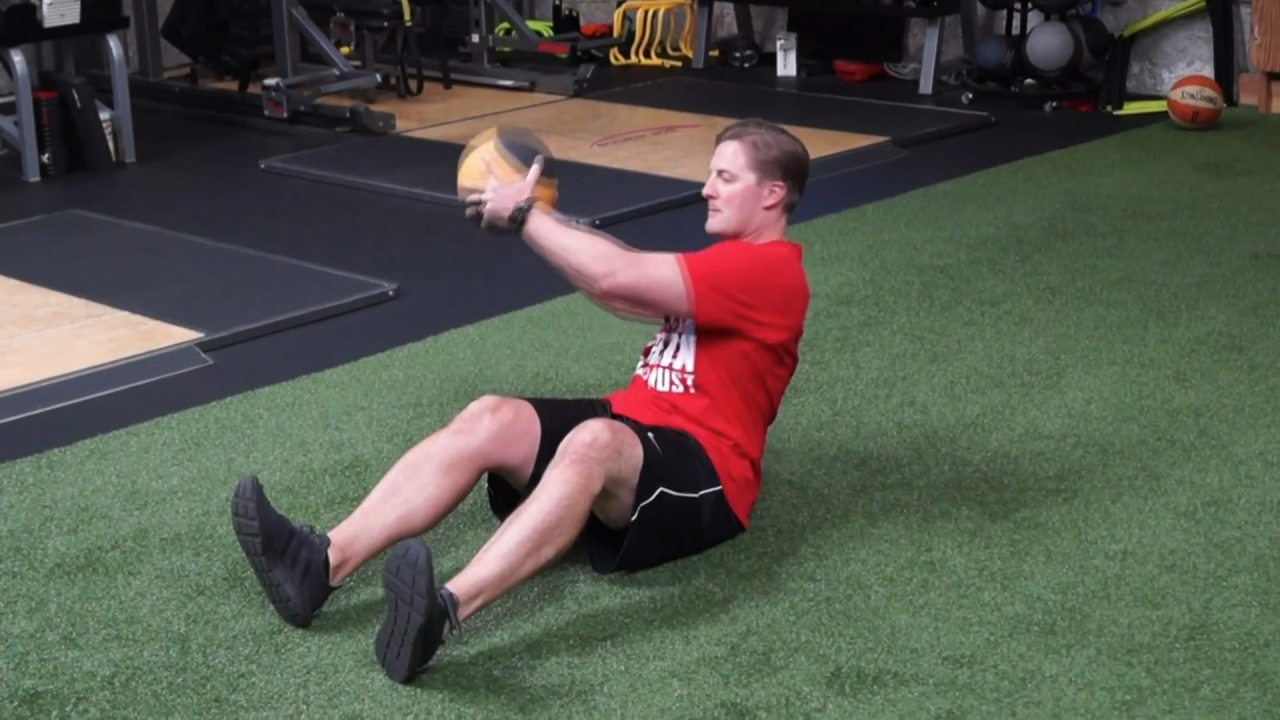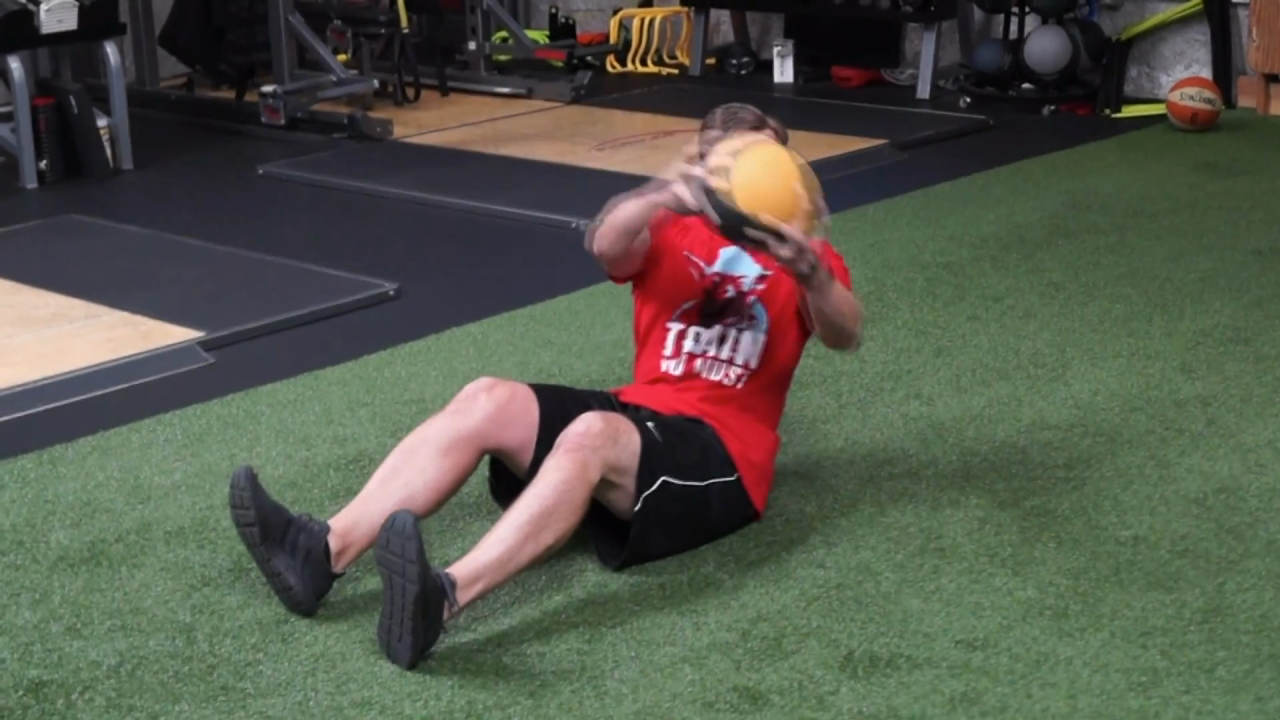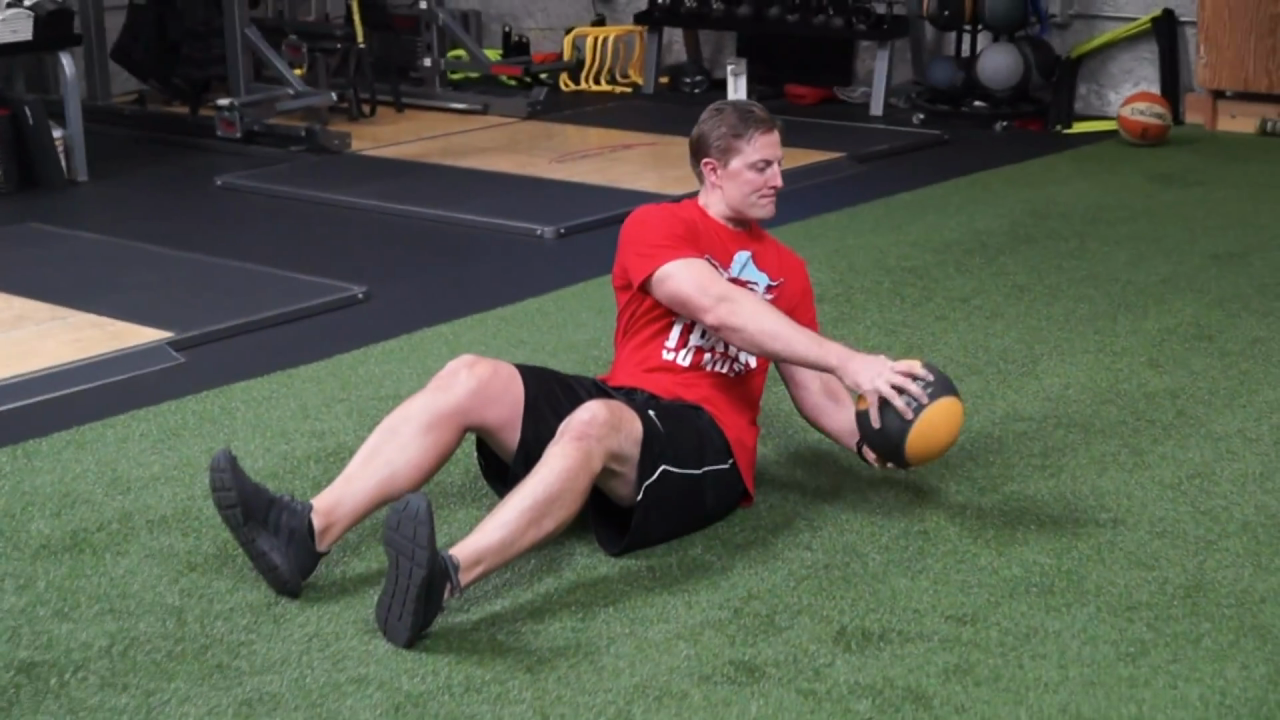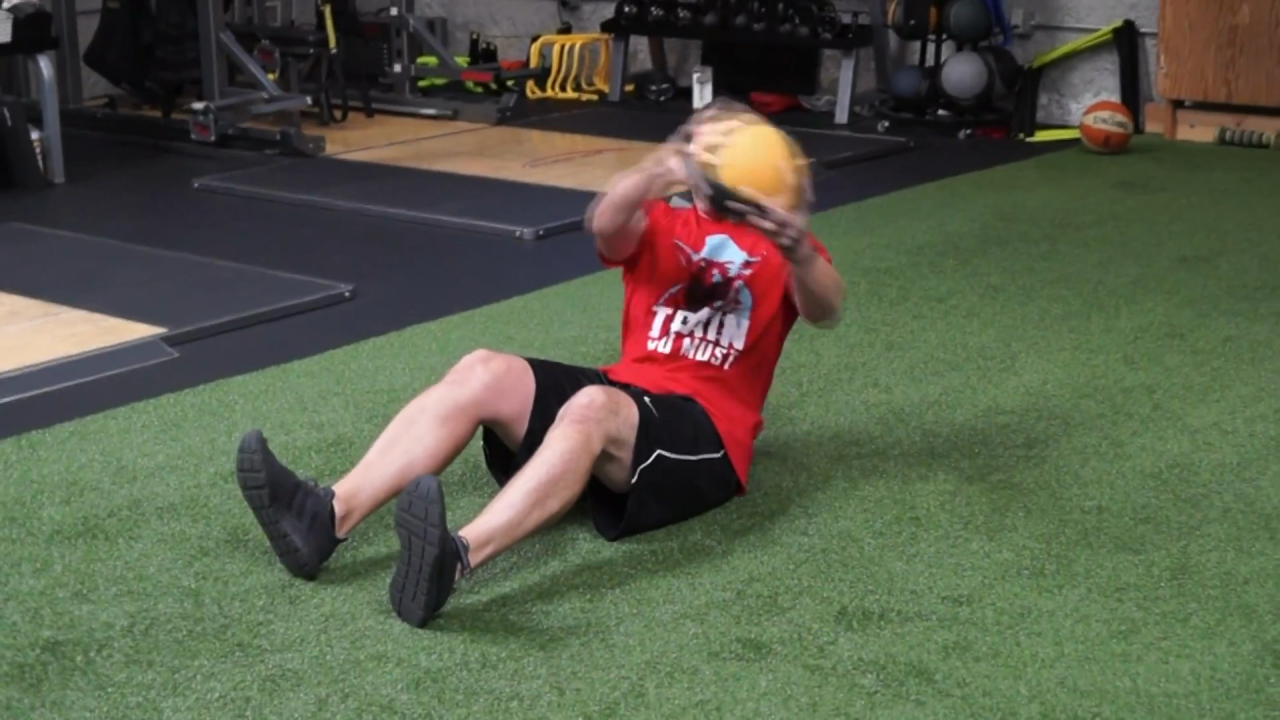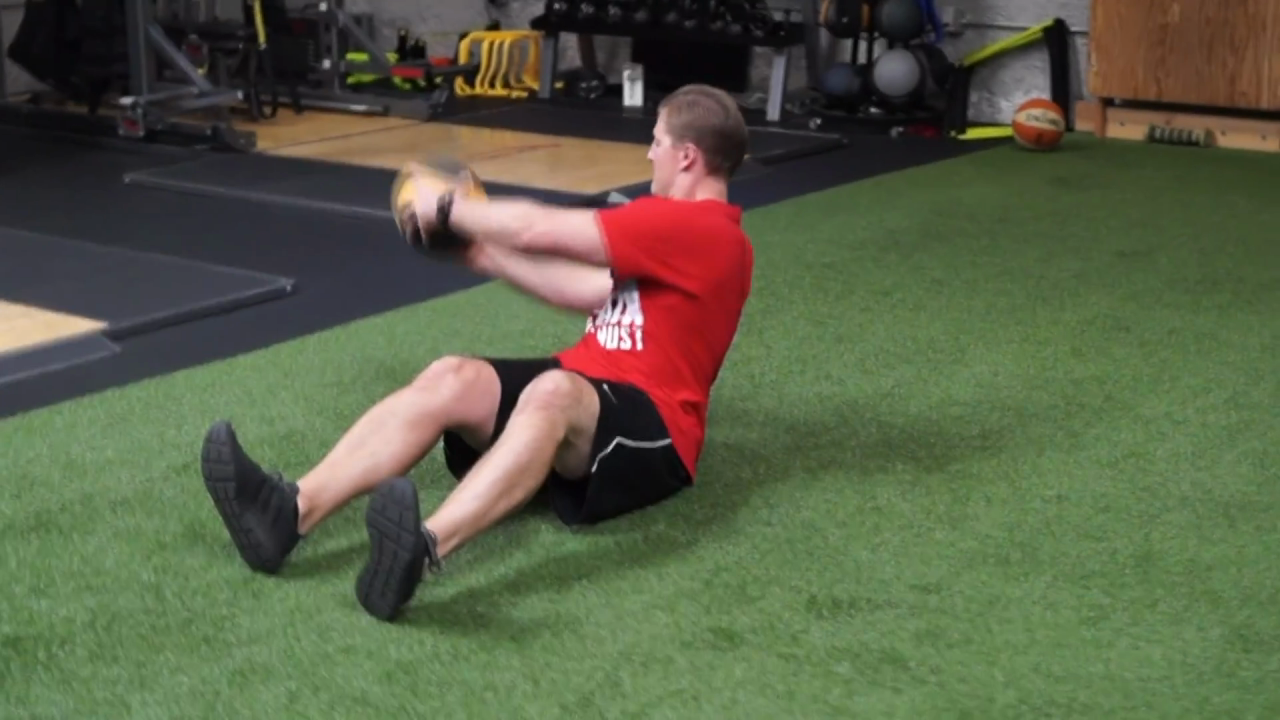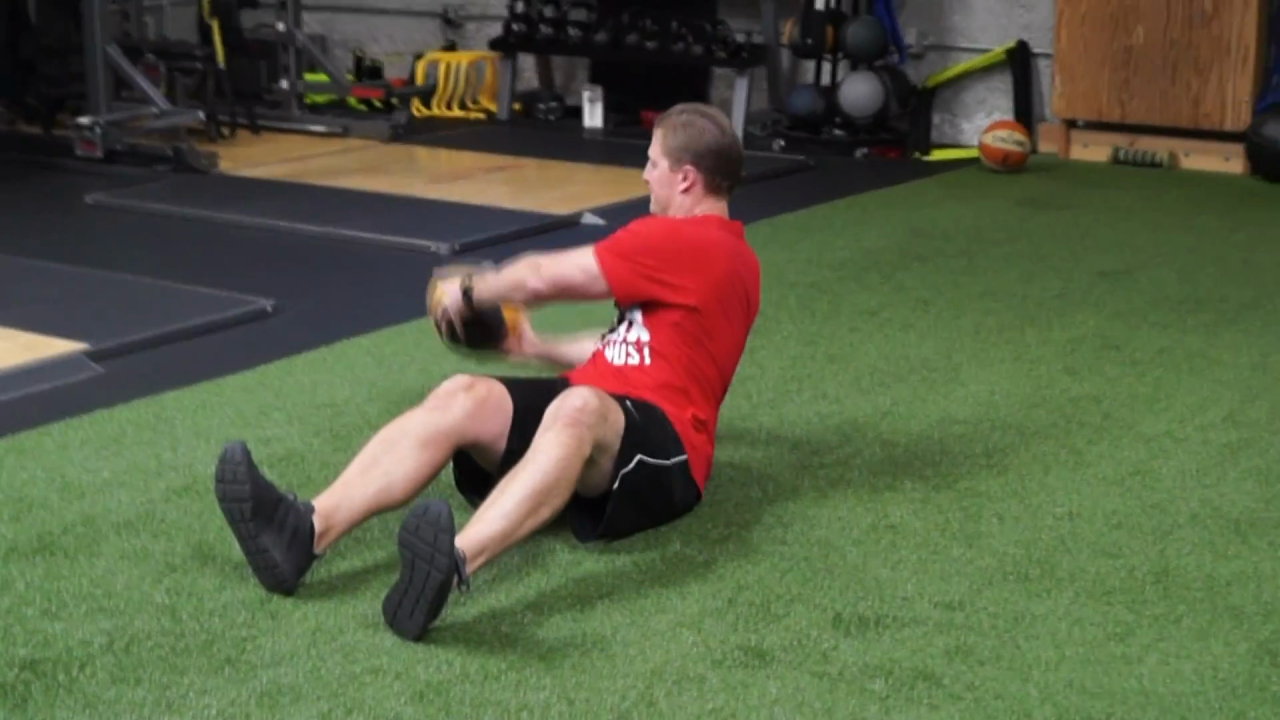
dt=0.7s
person 1, frame 1
left shoulder: (769, 270)
right shoulder: (730, 260)
left elbow: (619, 277)
right elbow: (627, 294)
left wrist: (524, 211)
right wrist: (535, 216)
left hip: (703, 469)
right hip: (633, 421)
left knee: (594, 442)
right knee: (491, 418)
left ankle: (444, 613)
right ankle: (325, 561)
person 1, frame 2
left shoulder: (810, 255)
right shoulder: (667, 236)
left elbow: (843, 334)
right elbow: (607, 245)
left wrist: (808, 268)
right wrist: (665, 198)
left hip: (723, 455)
right hip: (639, 414)
left knee: (591, 435)
right knee: (488, 400)
left ankle: (442, 598)
right ankle: (326, 549)
person 1, frame 3
left shoulder: (786, 268)
right shoulder: (656, 226)
left elbow: (814, 392)
right elbow: (717, 310)
left wrist: (874, 432)
right wrist: (850, 360)
left hip: (709, 442)
right hip: (618, 402)
left knee: (594, 424)
right knee: (469, 377)
left ankle: (444, 579)
right ankle: (310, 530)
person 1, frame 4
left shoulder: (777, 254)
right shoulder: (657, 225)
left elbow: (823, 307)
right elbow: (605, 223)
left wrist: (794, 239)
right wrist: (656, 171)
left hip: (704, 431)
right hip: (625, 389)
left knee: (592, 408)
right knee: (483, 371)
left ankle: (456, 559)
right ankle: (330, 515)
person 1, frame 5
left shoulder: (693, 228)
right shoulder: (691, 227)
left elbow: (538, 231)
right elbow: (612, 299)
left wrist: (446, 208)
right wrist: (494, 260)
left hip: (650, 428)
left knee: (553, 392)
right knee: (451, 378)
left ankle: (423, 548)
right ankle: (293, 509)
person 1, frame 6
left shoulder: (682, 241)
right shoulder: (717, 252)
left elbow: (545, 278)
left wrist: (469, 292)
right wrist: (542, 349)
left hip: (661, 443)
left knee: (578, 407)
right knee: (462, 396)
left ankle: (453, 566)
right ankle: (308, 530)
